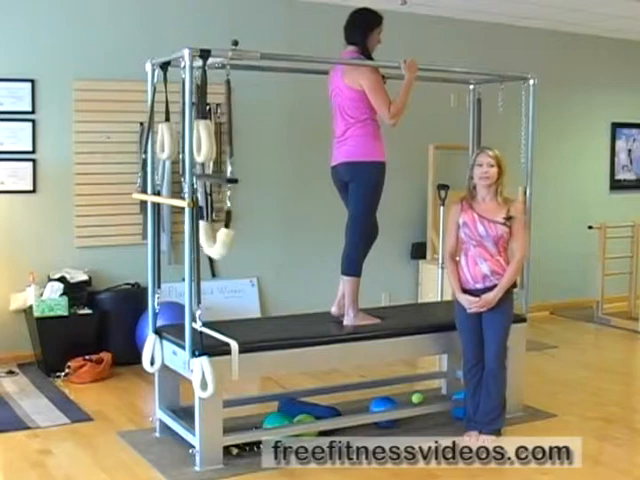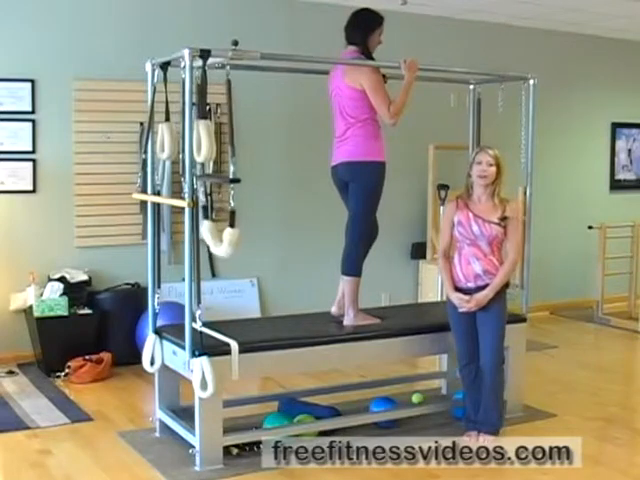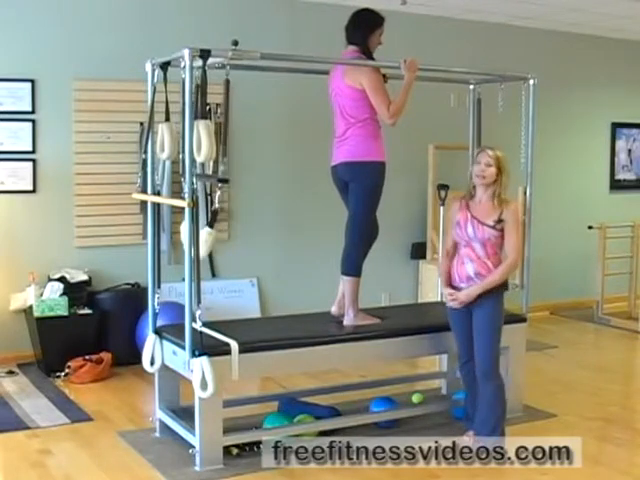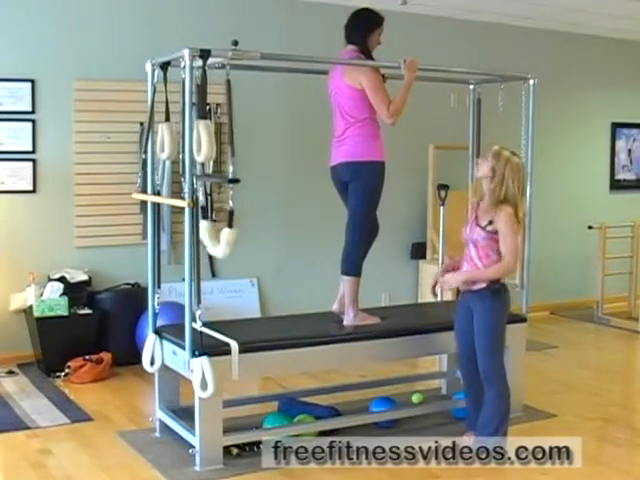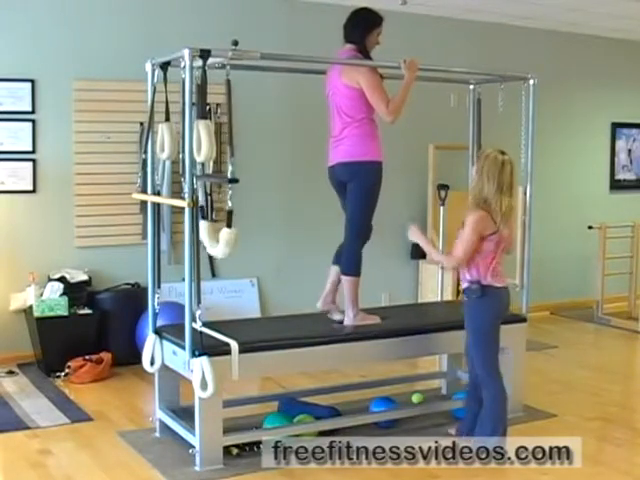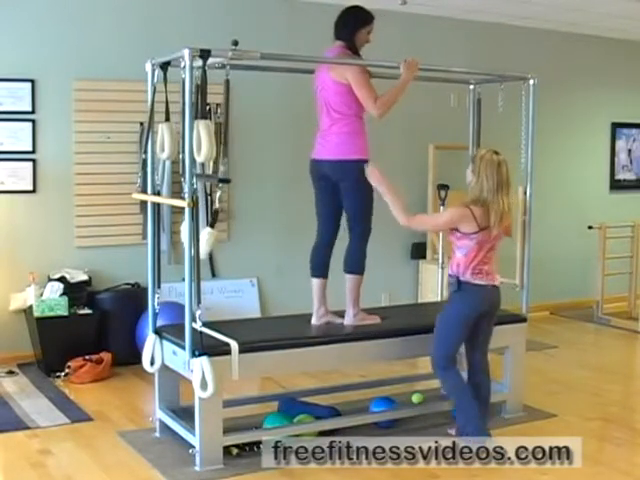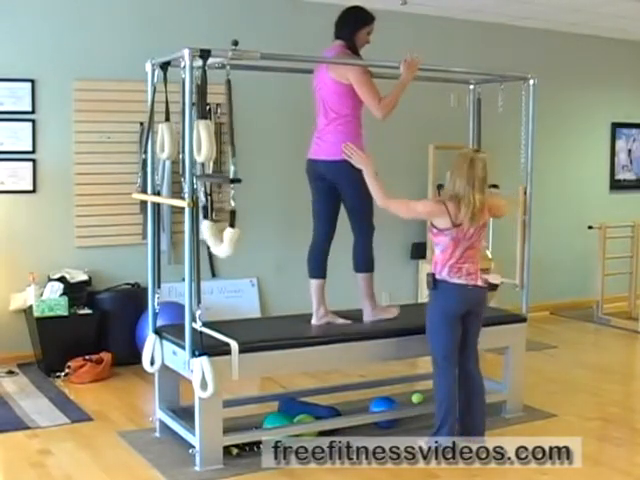
dt=0.5s
person 1, frame 1
left shoulder: (336, 70)
right shoulder: (364, 69)
right elbow: (390, 116)
left wrist: (378, 83)
right wrist: (408, 80)
left hip: (341, 163)
right hip: (364, 161)
left knee: (364, 231)
right knee: (359, 233)
left ankle: (341, 303)
right ankle: (352, 312)
person 1, frame 2
left shoulder: (337, 70)
right shoulder: (365, 69)
right elbow: (390, 115)
left wrist: (388, 80)
right wrist: (409, 79)
left hip: (341, 162)
right hip: (364, 161)
left knee: (364, 230)
right knee: (358, 233)
left ankle: (341, 303)
right ankle: (352, 312)
person 1, frame 3
left shoulder: (337, 69)
right shoulder: (364, 68)
right elbow: (390, 115)
left wrist: (381, 81)
right wrist: (408, 79)
left hip: (341, 162)
right hip: (364, 161)
left knee: (364, 231)
right knee: (359, 233)
left ankle: (341, 303)
right ankle: (351, 312)
person 1, frame 4
left shoulder: (336, 69)
right shoulder: (363, 68)
right elbow: (389, 115)
left wrist: (378, 81)
right wrist: (408, 79)
left hip: (340, 162)
right hip: (363, 160)
left knee: (365, 229)
right knee: (358, 233)
left ankle: (343, 300)
right ankle: (352, 311)
person 1, frame 5
left shoulder: (335, 68)
right shoulder: (361, 67)
right elbow: (389, 113)
right wrist: (408, 79)
left hip: (338, 162)
right hip: (362, 161)
left knee: (358, 231)
right knee: (357, 234)
left ankle: (328, 297)
right ankle: (352, 312)
person 1, frame 6
left shoulder: (324, 64)
right shoulder: (349, 63)
right elbow: (376, 108)
right wrist: (405, 78)
left hip: (321, 159)
right hip: (348, 160)
left knee: (325, 234)
right knee: (359, 234)
left ankle: (319, 310)
right ankle: (353, 311)
person 1, frame 7
left shoulder: (322, 65)
right shoulder: (350, 64)
right elbow: (380, 110)
right wrist: (406, 77)
left hip: (317, 160)
right hip: (343, 159)
left knee: (322, 234)
right knee: (363, 231)
left ankle: (319, 310)
right ankle: (370, 307)
person 2, frame 1
left shoulder: (512, 209)
right shoulder: (459, 208)
left elbow: (519, 256)
right elbow: (449, 255)
left wrist: (496, 294)
right wrist: (459, 293)
left hip: (498, 294)
right hip: (466, 295)
left knee: (494, 361)
right knee: (472, 360)
left ankle: (490, 425)
right ankle: (473, 422)
person 2, frame 2
left shoulder: (508, 209)
right shoulder: (454, 206)
left elbow: (513, 257)
right elbow: (443, 253)
left wrist: (487, 293)
right wrist: (451, 291)
left hip: (492, 294)
right hip: (459, 294)
left knee: (491, 362)
right knee: (467, 361)
left ankle: (489, 426)
right ankle: (473, 422)
person 2, frame 3
left shoulder: (507, 210)
right shoulder: (458, 206)
left elbow: (512, 260)
left wrist: (475, 290)
right wrist: (445, 284)
left hip: (488, 294)
right hip: (456, 293)
left knee: (486, 366)
right knee: (467, 363)
left ankle: (490, 435)
right ankle: (474, 424)
person 2, frame 4
left shoulder: (504, 212)
right shoulder: (478, 205)
left elbow: (508, 264)
left wrist: (463, 276)
right wrist: (447, 268)
left hip: (489, 297)
right hip: (467, 296)
left knee: (490, 369)
right knee: (467, 363)
left ankle: (491, 437)
right ankle: (477, 425)
person 2, frame 5
left shoulder: (478, 216)
right shoulder: (502, 212)
left elbow: (451, 262)
left wrist: (420, 238)
right wrist: (479, 248)
left hip: (483, 297)
right hip: (493, 293)
left knee: (487, 371)
right knee: (477, 365)
left ankle: (491, 441)
right ankle: (471, 427)
person 2, frame 6
left shoulder: (463, 214)
right shoulder: (501, 212)
left elbow: (408, 221)
left wrist: (383, 187)
left hip: (467, 293)
right hip: (491, 292)
left knee: (442, 362)
right knee: (478, 361)
left ankle: (475, 431)
right ankle: (470, 429)
person 2, frame 7
left shoulder: (438, 209)
right shoulder: (485, 208)
left elbow: (384, 201)
right elbow: (503, 207)
left wrist: (366, 167)
right wrist: (489, 194)
left hip: (447, 292)
right hip: (476, 291)
left knee: (445, 367)
right knee: (469, 364)
left ankle: (444, 440)
right ankle: (473, 433)
